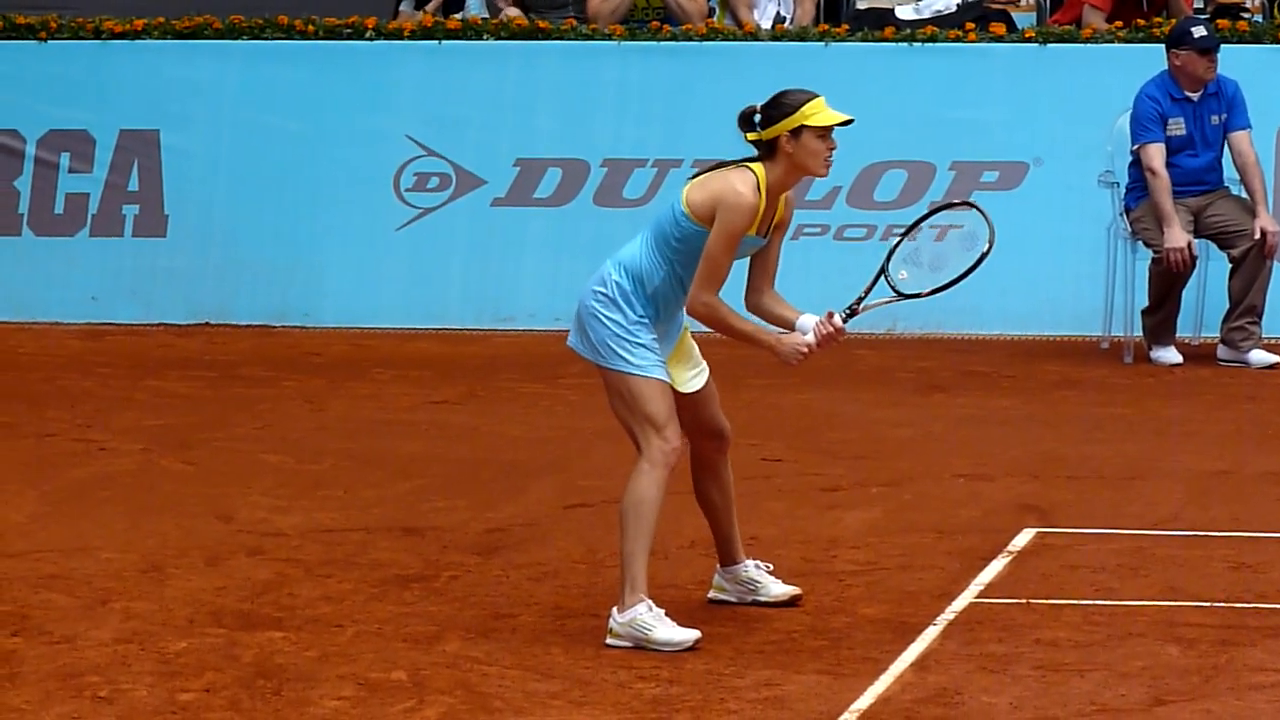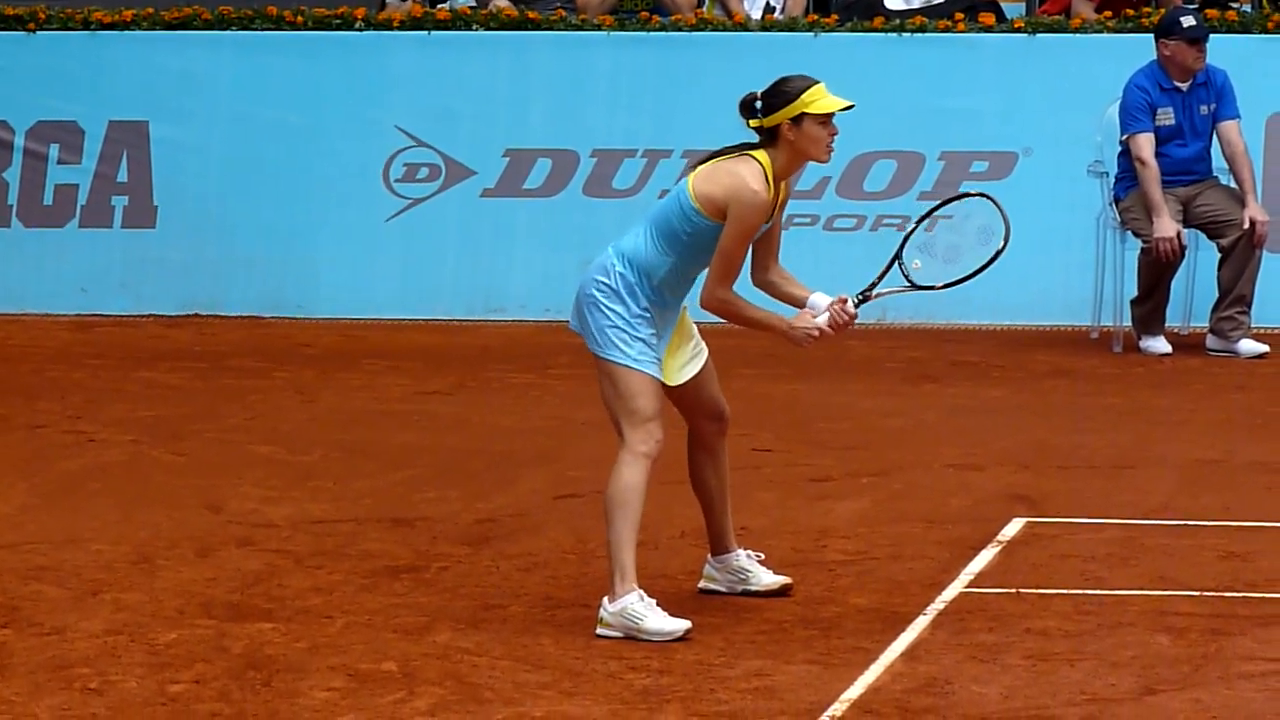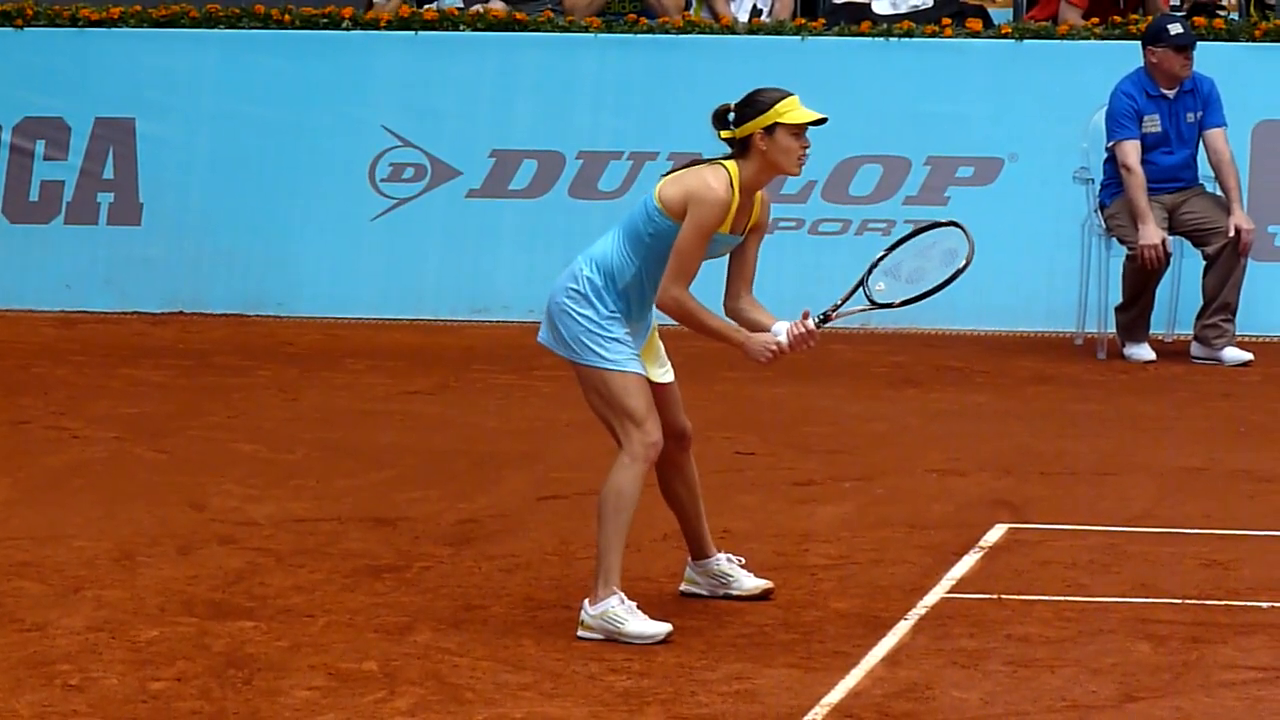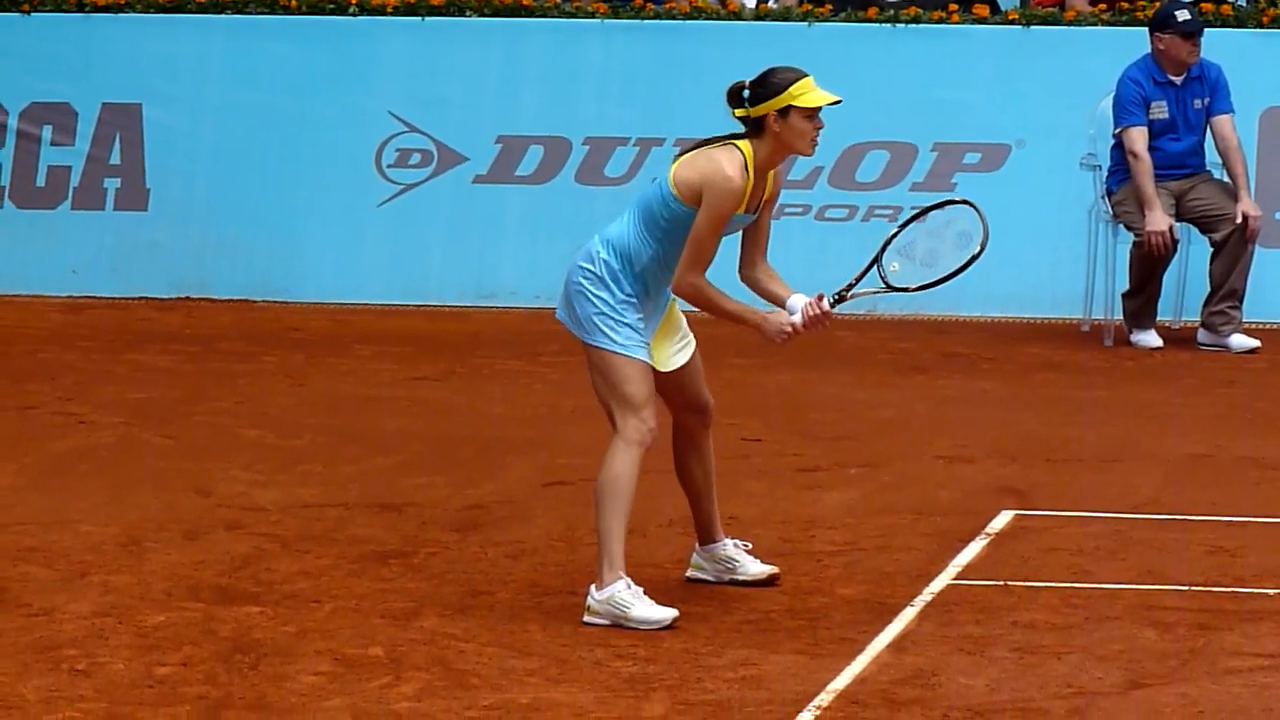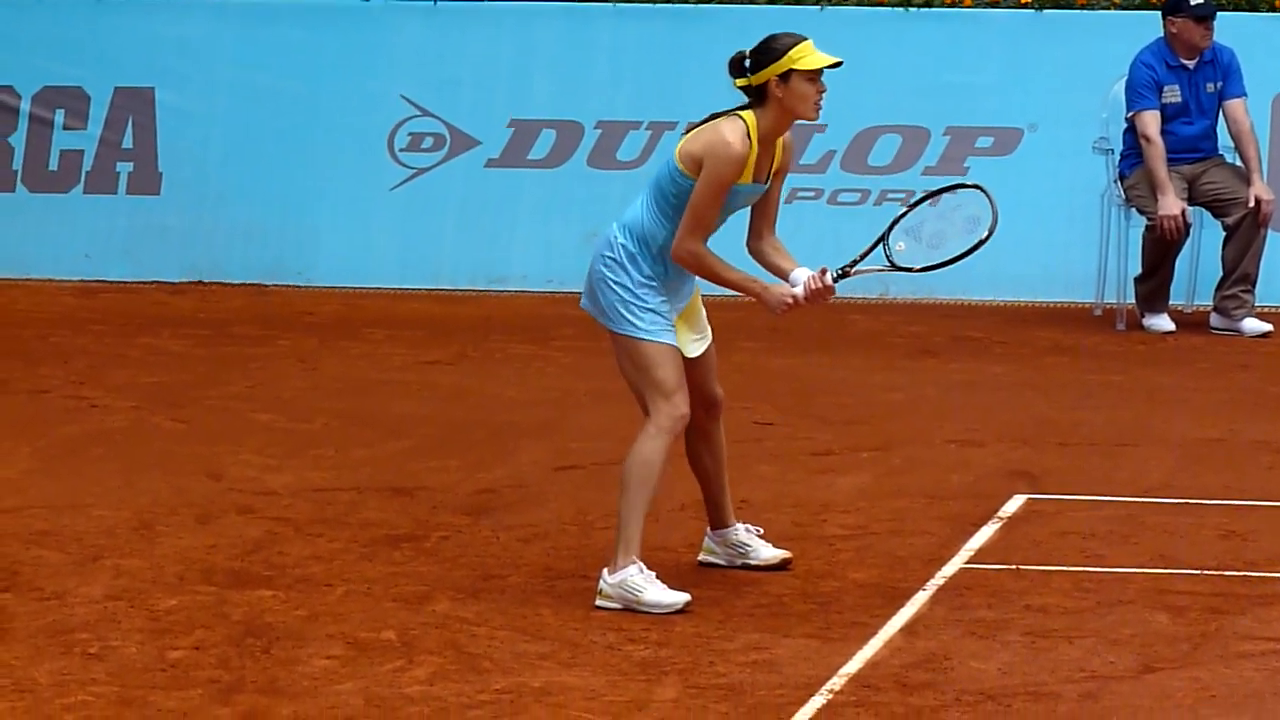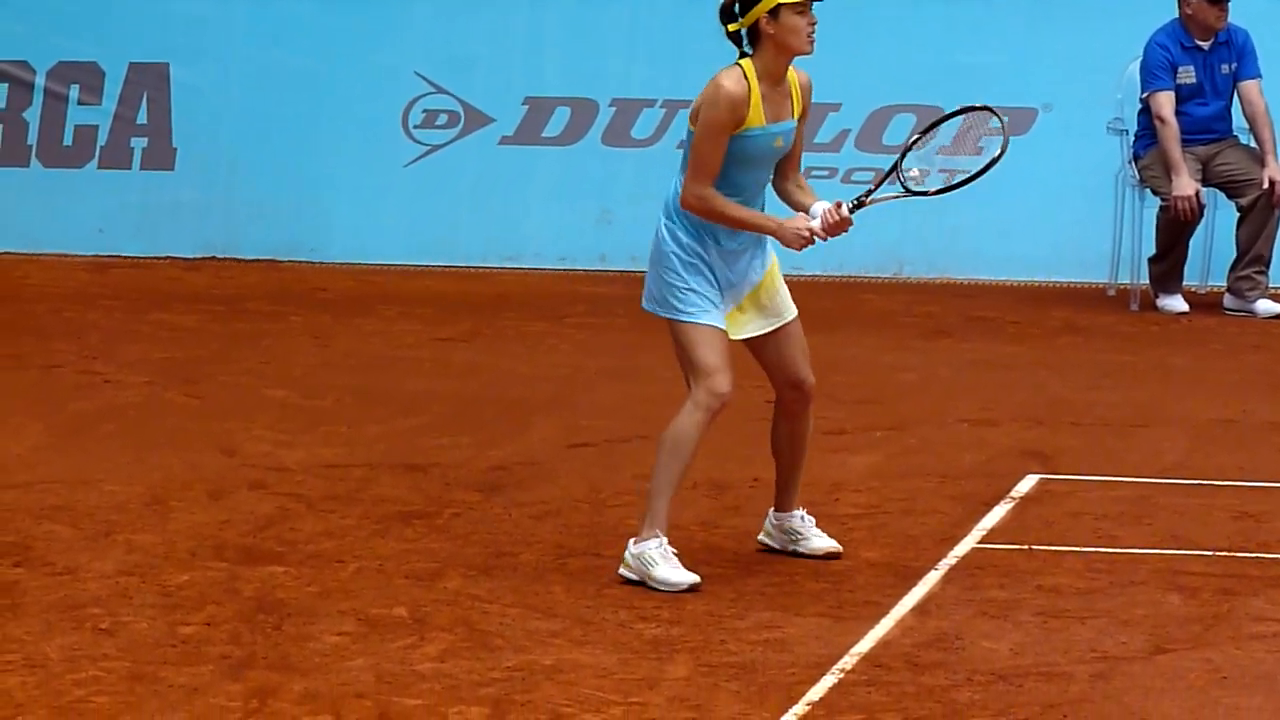
dt=0.4s
person 1, frame 1
left shoulder: (780, 204)
right shoulder: (741, 195)
left elbow: (758, 295)
right elbow: (703, 302)
left wrist: (806, 324)
right wrist: (775, 343)
left hip: (660, 318)
right hip: (620, 311)
left knee: (713, 438)
right knee: (661, 447)
left ankle: (734, 573)
right ankle: (631, 611)
person 1, frame 2
left shoulder: (775, 182)
right shoulder: (750, 188)
left elbow: (766, 271)
right elbow: (716, 297)
left wrist: (818, 303)
right wrist: (787, 327)
left hip: (660, 304)
right hip: (618, 298)
left knee: (711, 422)
right knee: (644, 440)
left ankle: (725, 561)
right ankle: (622, 599)
person 1, frame 3
left shoulder: (756, 207)
right shoulder: (714, 190)
left elbow: (738, 302)
right elbow: (672, 296)
left wrist: (782, 330)
right wrist: (745, 343)
left hip: (630, 312)
right hip: (589, 305)
left knee: (677, 437)
right knee: (643, 442)
left ankle: (705, 566)
right ankle: (602, 603)
person 1, frame 4
left shoulder: (767, 177)
right shoulder: (728, 176)
left elbow: (753, 267)
right elbow: (689, 282)
left wrist: (796, 303)
right wrist: (760, 322)
left hip: (650, 292)
right hip: (608, 287)
left knee: (696, 415)
right knee: (636, 427)
left ankle: (713, 550)
right ankle: (609, 587)
person 1, frame 5
left shoulder: (779, 147)
right shoulder: (730, 143)
left elbow: (761, 239)
right elbow: (686, 248)
left wrist: (799, 277)
right wrist: (762, 292)
left hip: (672, 278)
right hip: (631, 271)
left knee: (709, 404)
right knee: (671, 413)
left ankle: (724, 536)
right ankle: (622, 572)
person 1, frame 6
left shoulder: (798, 86)
right shoulder: (730, 90)
right elbow: (695, 195)
left wrist: (818, 209)
right wrist: (777, 228)
left hip: (749, 256)
right hip: (692, 254)
left knee: (798, 387)
right knee: (713, 391)
left ankle: (785, 519)
right ankle: (647, 544)
person 2, frame 1
left shoulder: (1228, 91)
right shoulder: (1151, 98)
left elbow: (1245, 154)
right elbow: (1155, 168)
right wrist: (1171, 228)
left hip: (1211, 195)
right hip: (1155, 198)
right knee: (1177, 253)
left ankle: (1238, 341)
right ankle: (1160, 340)
person 2, frame 2
left shoulder: (1217, 81)
right shoulder: (1141, 87)
left elbow: (1233, 144)
right elbow: (1144, 158)
left wrist: (1251, 202)
right wrist: (1161, 217)
left hip: (1200, 185)
right hip: (1144, 188)
left knee: (1249, 227)
right knee: (1167, 242)
left ankle: (1228, 331)
right ankle: (1149, 329)
person 2, frame 3
left shoulder: (1204, 89)
right shoulder: (1127, 94)
left elbow: (1220, 151)
right elbow: (1130, 165)
left wrist: (1237, 209)
right wrist: (1146, 224)
left hip: (1186, 192)
right hip: (1130, 195)
left knee: (1234, 235)
right knee: (1151, 250)
left ankle: (1212, 339)
right ankle: (1133, 336)
person 2, frame 4
left shoulder: (1211, 75)
right shoulder: (1134, 80)
left elbow: (1227, 138)
right elbow: (1137, 151)
left wrist: (1244, 196)
right wrist: (1153, 211)
left hip: (1193, 179)
right hip: (1137, 181)
left knee: (1241, 222)
right knee: (1158, 236)
left ankle: (1219, 326)
right ankle: (1140, 324)
person 2, frame 5
left shoulder: (1224, 59)
right shoulder: (1146, 64)
left elbow: (1240, 122)
right elbow: (1149, 135)
left wrist: (1256, 179)
right wrist: (1165, 195)
left hip: (1206, 163)
right hip: (1149, 165)
left knee: (1254, 205)
right knee: (1170, 220)
left ankle: (1231, 309)
right ankle: (1152, 307)
person 2, frame 6
left shoulder: (1239, 40)
right shoulder: (1161, 46)
left elbow: (1254, 103)
right elbow: (1163, 116)
right wrist: (1180, 176)
left hip: (1220, 144)
right hip: (1163, 147)
right knee: (1185, 202)
left ankle: (1245, 290)
right ankle: (1167, 288)
